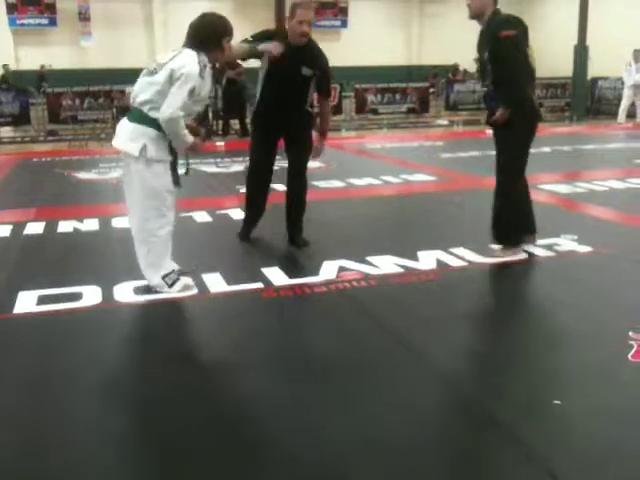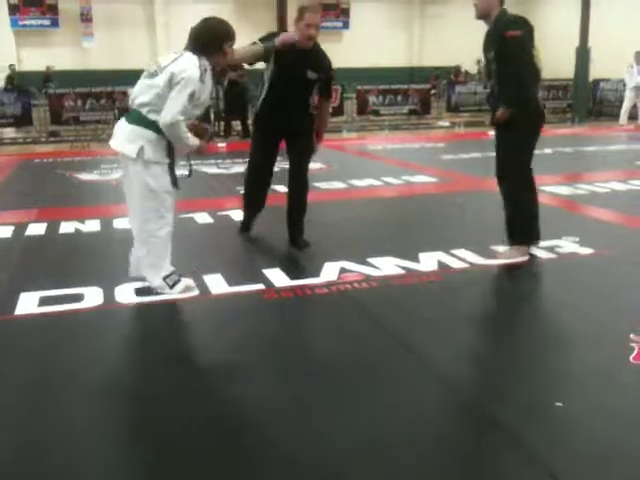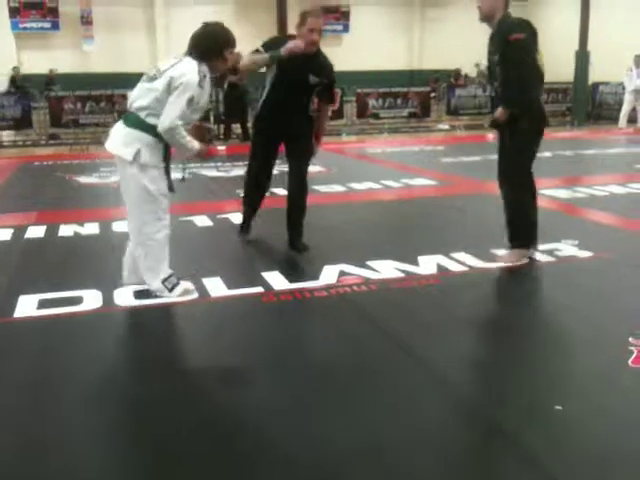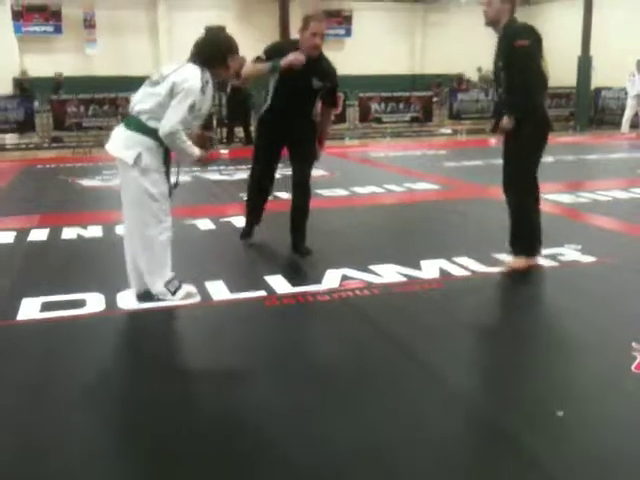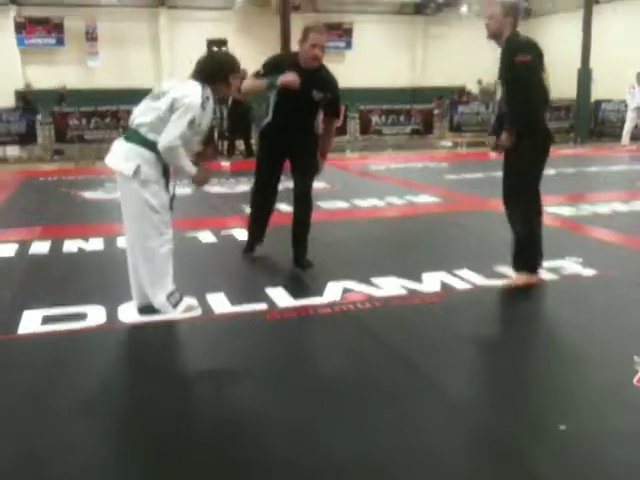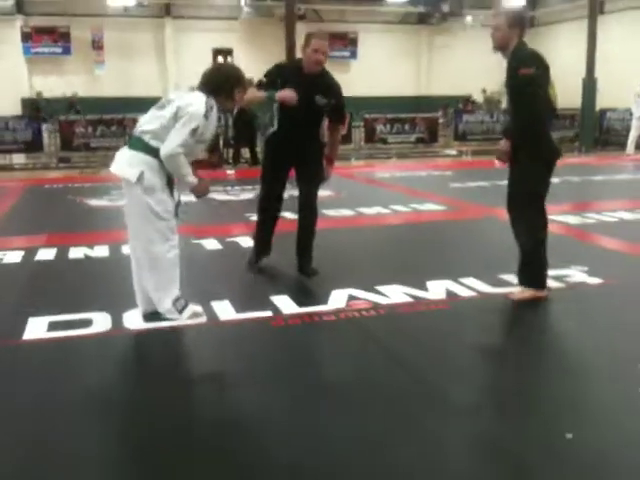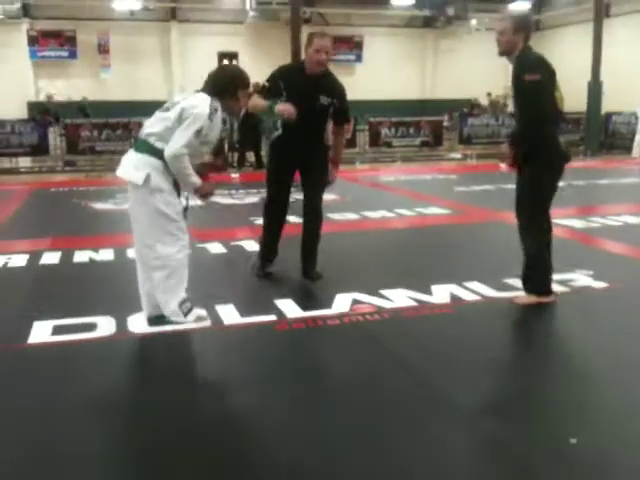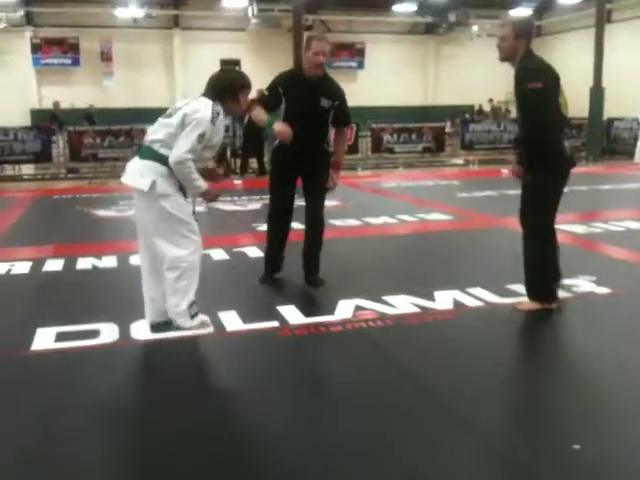
dt=0.1s
person 1, frame 1
left shoulder: (508, 25)
right shoulder: (487, 32)
left elbow: (519, 69)
left wrist: (507, 107)
right wrist: (495, 107)
left hip: (518, 115)
right hip: (503, 114)
left knee: (509, 175)
right knee: (509, 174)
left ankle: (511, 241)
right ankle: (524, 232)
person 1, frame 2
left shoulder: (513, 26)
right shoulder: (493, 32)
left elbow: (524, 70)
left wrist: (509, 106)
right wrist: (498, 107)
left hip: (522, 115)
right hip: (508, 115)
left knee: (515, 175)
right knee: (509, 174)
left ankle: (522, 239)
right ankle: (527, 234)
person 1, frame 3
left shoulder: (517, 28)
right shoulder: (498, 34)
left elbow: (526, 72)
left wrist: (507, 108)
right wrist: (500, 108)
left hip: (524, 118)
right hip: (511, 118)
left knee: (516, 178)
right knee: (510, 178)
left ankle: (522, 243)
right ankle: (523, 238)
person 1, frame 4
left shoulder: (521, 34)
right shoulder: (505, 38)
left elbow: (531, 80)
left wrist: (511, 116)
right wrist: (503, 116)
left hip: (528, 123)
right hip: (516, 123)
left knee: (521, 185)
right knee: (516, 184)
left ankle: (526, 251)
right ankle: (528, 244)
person 1, frame 5
left shoulder: (522, 48)
right shoulder: (510, 49)
left elbow: (529, 95)
left wrist: (511, 131)
right wrist: (503, 130)
left hip: (529, 138)
right hip: (520, 137)
left knee: (523, 199)
right knee: (515, 197)
left ankle: (528, 268)
right ankle: (527, 257)
person 1, frame 6
left shoulder: (527, 60)
right shoulder: (517, 60)
left elbow: (532, 109)
left wrist: (510, 140)
right wrist: (509, 141)
left hip: (534, 151)
right hip: (526, 149)
left knee: (528, 212)
right knee: (520, 209)
left ankle: (535, 283)
right ankle: (533, 269)
person 1, frame 7
left shoulder: (532, 65)
right shoulder: (525, 64)
left elbow: (536, 114)
left wrist: (514, 146)
right wrist: (517, 147)
left hip: (542, 156)
right hip: (538, 153)
left knee: (533, 220)
right knee: (530, 216)
left ankle: (540, 290)
right ankle: (539, 275)
person 1, frame 8
left shoulder: (534, 71)
right shoulder: (528, 69)
left elbow: (540, 122)
left wrist: (522, 160)
right wrist: (523, 158)
left hip: (546, 162)
right hip: (543, 159)
left knee: (537, 226)
right knee: (535, 222)
left ankle: (543, 296)
right ankle: (548, 279)
person 2, frame 1
left shoulder: (182, 58)
right shoulder: (194, 68)
right elbow: (168, 115)
left wrist: (185, 127)
right wrist: (186, 141)
left hip: (137, 135)
right hip: (145, 140)
left knee: (149, 208)
right knee: (156, 211)
left ankle: (155, 265)
right ankle: (161, 276)
person 2, frame 2
left shoulder: (183, 60)
right shoulder: (194, 71)
right elbow: (170, 119)
left wrist: (190, 128)
right wrist: (192, 144)
left hip: (136, 135)
right hip: (144, 141)
left knee: (150, 209)
right knee: (154, 211)
left ankle: (144, 266)
right ankle: (162, 278)
person 2, frame 3
left shoulder: (183, 65)
right shoulder: (193, 75)
right elbow: (169, 124)
left wrist: (187, 139)
right wrist: (195, 148)
left hip: (134, 138)
right hip: (138, 145)
left knee: (148, 214)
right knee: (151, 214)
left ankle: (139, 272)
right ankle: (160, 280)
person 2, frame 4
left shoulder: (187, 73)
right shoulder: (196, 83)
right elbow: (170, 129)
left wrist: (192, 140)
right wrist: (195, 154)
left hip: (133, 143)
right hip: (141, 147)
left knee: (142, 218)
right knee: (153, 219)
left ankle: (145, 282)
right ankle: (163, 286)
person 2, frame 5
left shoulder: (189, 90)
right shoulder: (197, 99)
right elbow: (169, 143)
left wrist: (195, 151)
right wrist: (192, 172)
left hip: (134, 157)
right hip: (140, 162)
left knee: (143, 232)
right knee: (155, 232)
left ankle: (147, 297)
right ankle: (165, 300)
person 2, frame 6
left shoulder: (194, 100)
right shoulder: (200, 109)
right elbow: (171, 151)
left wrist: (197, 159)
right wrist: (192, 183)
left hip: (139, 164)
right hip: (145, 169)
left knee: (146, 239)
right knee: (161, 238)
left ankle: (152, 303)
right ankle: (170, 306)
person 2, frame 7
left shoulder: (201, 103)
right shoulder: (205, 111)
right elbow: (175, 152)
right wrist: (195, 184)
left hip: (143, 167)
right hip: (150, 171)
left knee: (151, 241)
right knee: (172, 241)
left ankle: (156, 306)
right ankle: (176, 308)
person 2, frame 8
left shoulder: (204, 107)
right shoulder: (208, 115)
right elbow: (180, 158)
right wrist: (201, 189)
left hip: (148, 174)
right hip: (156, 177)
left knee: (156, 247)
right knee: (186, 242)
left ankle: (159, 313)
right ankle: (183, 312)
person 3, frame 1
left shoulder: (317, 58)
right shoulder: (269, 38)
left elbow: (323, 99)
right elbow: (234, 53)
left wrist: (322, 135)
left hip: (299, 121)
right hip: (266, 117)
left knee: (298, 176)
right knee: (259, 171)
left ankle: (295, 232)
right ankle: (250, 221)
person 3, frame 2
left shoulder: (321, 61)
left elbow: (324, 101)
left wrist: (319, 134)
left hip: (300, 122)
right hip: (268, 118)
left knee: (299, 177)
right knee: (258, 171)
left ankle: (296, 233)
right ankle: (249, 216)
person 3, frame 3
left shoulder: (324, 66)
right shoulder: (278, 44)
left elbow: (324, 105)
left wrist: (317, 137)
right wrist: (279, 54)
left hip: (300, 125)
right hip: (268, 120)
left knee: (298, 180)
right knee: (257, 172)
left ankle: (295, 236)
right ankle: (247, 217)
person 3, frame 4
left shoulder: (327, 71)
right shoulder: (280, 49)
left elbow: (327, 109)
right elbow: (246, 73)
left wrist: (320, 142)
right wrist: (280, 64)
left hip: (303, 130)
right hip: (271, 124)
left knee: (301, 184)
right knee: (260, 177)
left ankle: (298, 240)
right ankle: (250, 222)
person 3, frame 5
left shoulder: (327, 81)
right shoulder: (279, 63)
left elbow: (330, 120)
right elbow: (246, 87)
left wrist: (322, 153)
right wrist: (275, 82)
left hip: (305, 142)
right hip: (273, 137)
left knee: (303, 196)
right knee: (263, 189)
left ankle: (300, 252)
right ankle: (253, 238)
person 3, frame 6
left shoulder: (331, 87)
right shoulder: (282, 71)
left elbow: (335, 127)
right elbow: (249, 97)
left wrist: (329, 161)
right wrist: (274, 95)
left hip: (310, 150)
right hip: (278, 146)
left knee: (308, 204)
right knee: (269, 199)
left ankle: (304, 260)
right ankle: (259, 250)
person 3, frame 7
left shoulder: (334, 87)
right shoulder: (285, 74)
left elbow: (340, 127)
right elbow: (254, 102)
left wrist: (335, 163)
right wrist: (275, 106)
left hip: (315, 153)
right hip: (283, 149)
left knee: (313, 208)
right knee: (275, 204)
left ankle: (309, 264)
right ankle: (265, 259)
person 3, frame 8
left shoulder: (334, 91)
right shoulder: (285, 81)
left elbow: (341, 131)
right elbow: (256, 111)
left wrist: (336, 168)
right wrist: (273, 122)
left hip: (317, 160)
right hip: (285, 157)
left knee: (315, 215)
right knee: (279, 212)
left ankle: (311, 271)
right ankle: (271, 268)
